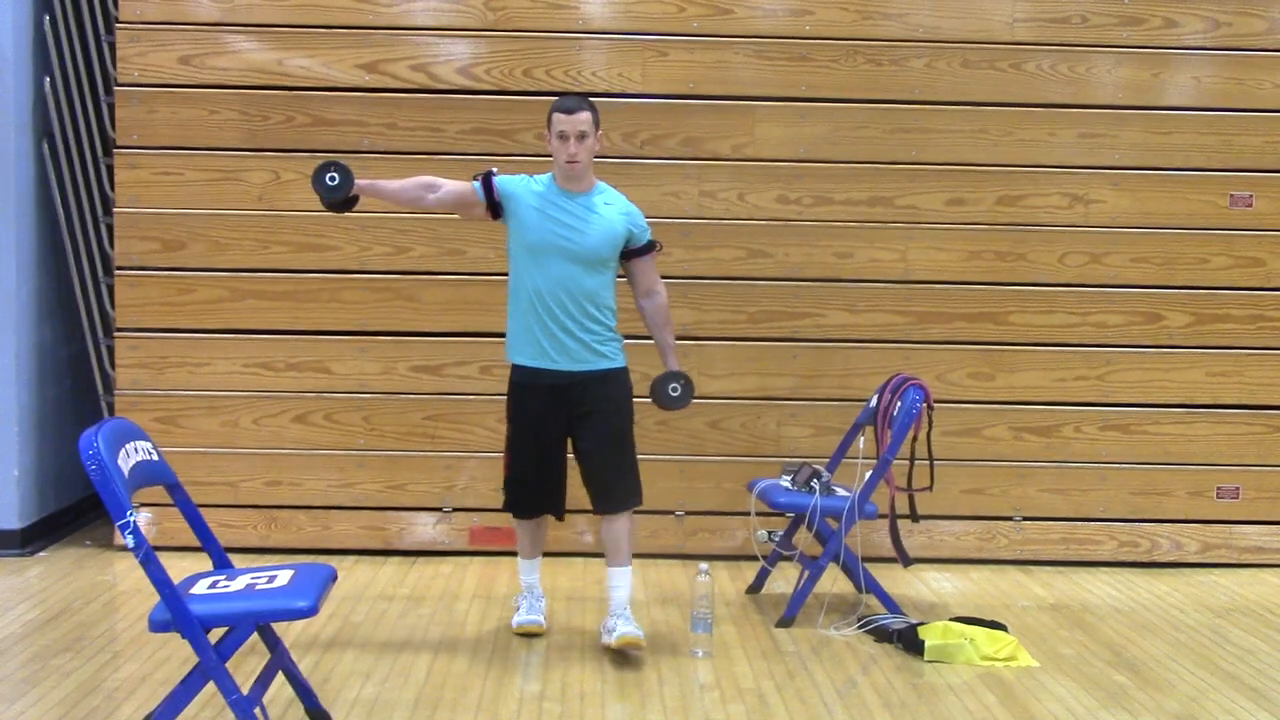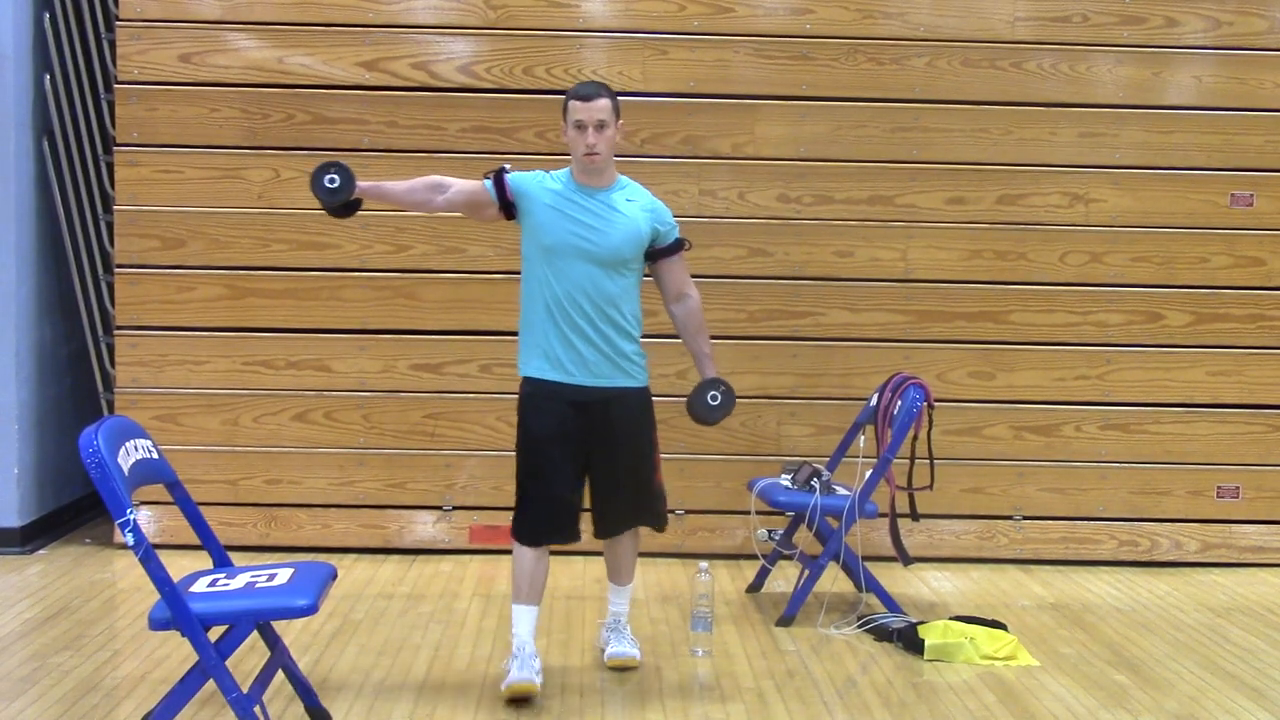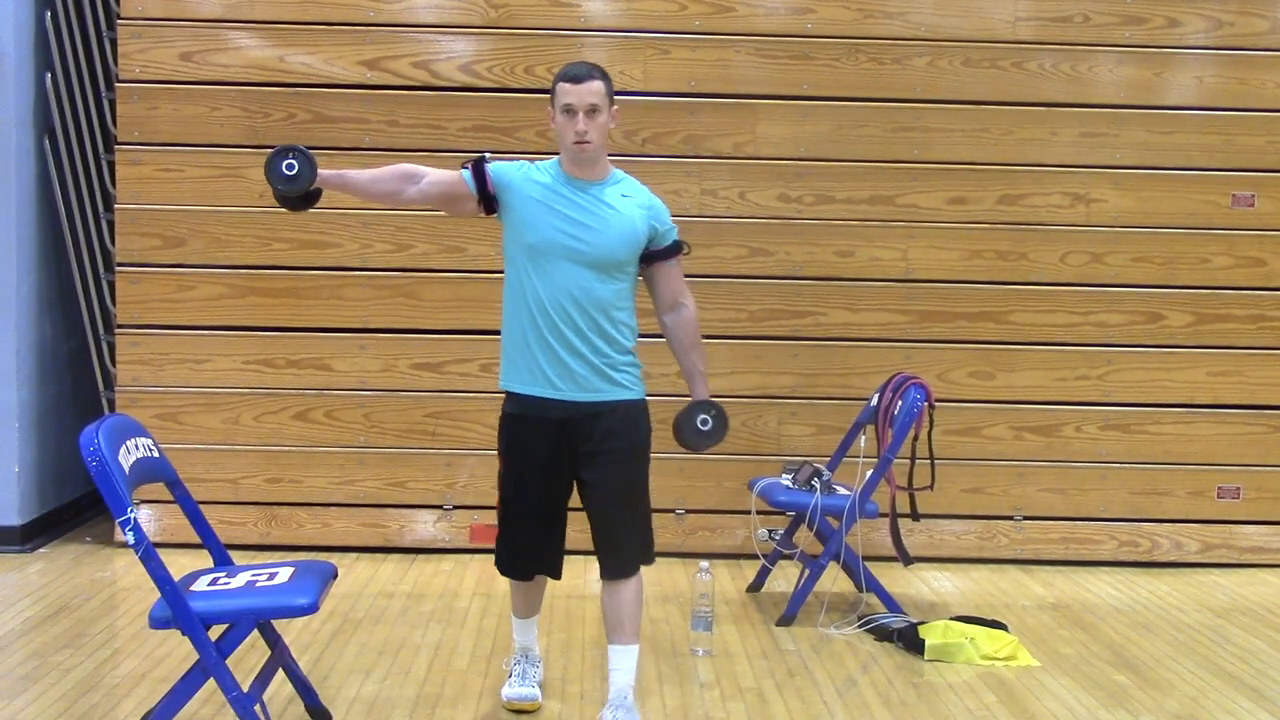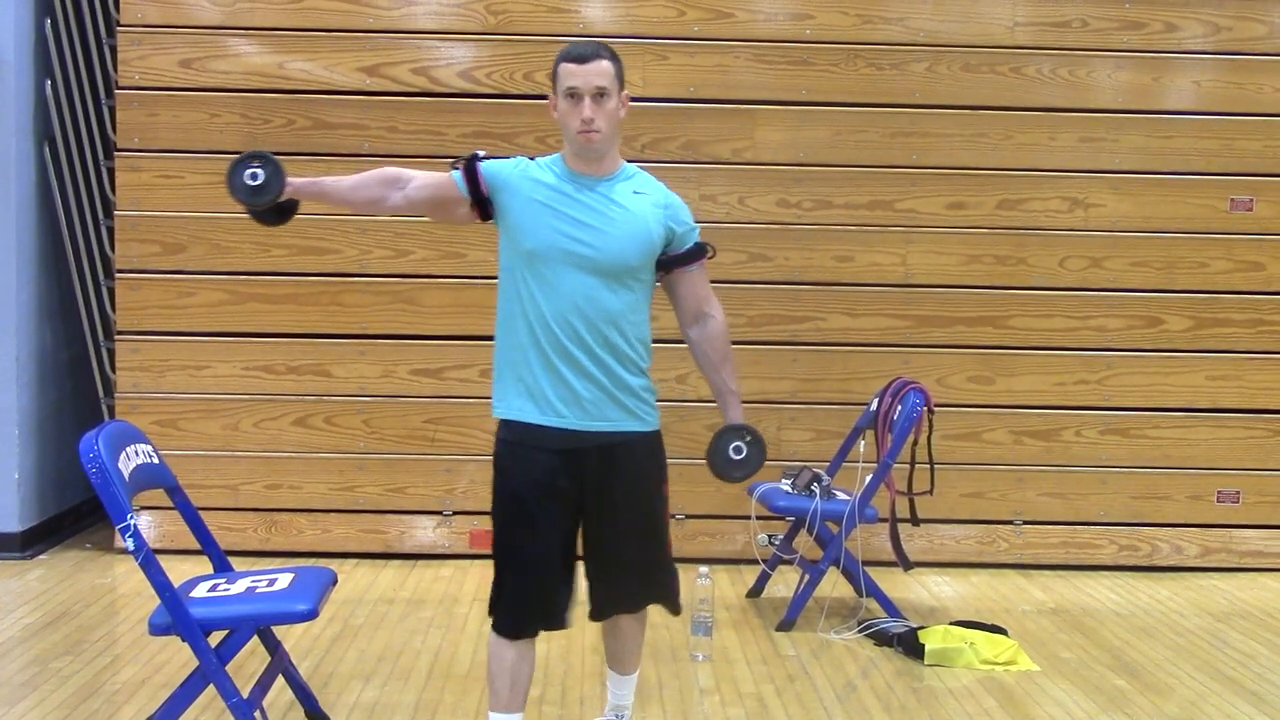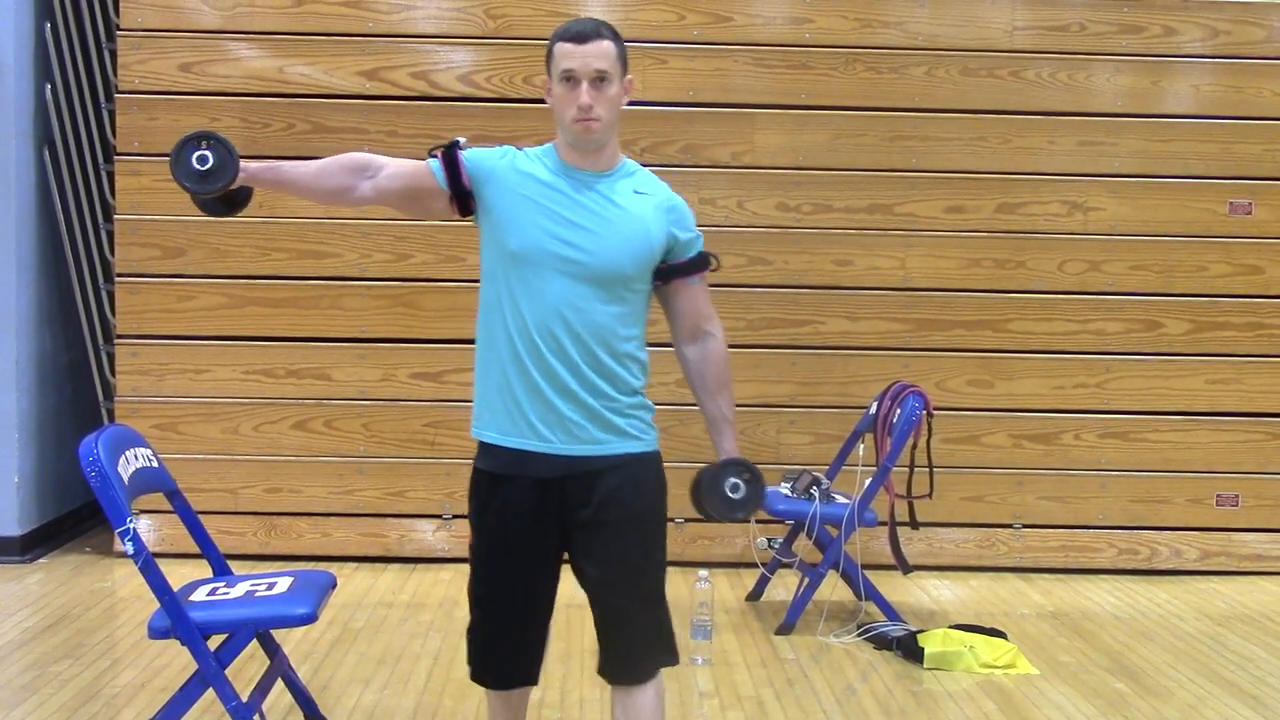
dt=0.7s
person 1, frame 1
left shoulder: (625, 215)
right shoulder: (516, 193)
left elbow: (650, 294)
right elbow: (435, 193)
left wrist: (671, 362)
right wrist: (363, 186)
left hip: (603, 374)
right hip: (533, 373)
left knee: (616, 495)
right knee: (530, 494)
left ankle: (619, 612)
right ankle: (531, 593)
person 1, frame 2
left shoulder: (649, 210)
right shoulder: (531, 191)
left elbow: (681, 297)
right elbow: (442, 193)
left wrist: (708, 370)
right wrist: (362, 188)
left hip: (622, 388)
right hip: (548, 387)
left knee: (624, 516)
right knee: (536, 522)
left ankle: (616, 622)
right ankle: (523, 652)
person 1, frame 3
left shoulder: (646, 209)
right shoulder: (515, 183)
left elbow: (676, 306)
right elbow: (415, 184)
left wrist: (699, 391)
right wrist: (324, 178)
left hip: (616, 405)
right hip: (532, 402)
left knee: (622, 554)
right knee: (526, 550)
right ankle: (526, 657)
person 1, frame 4
left shoulder: (663, 207)
right shoulder: (512, 183)
left elbow: (702, 318)
right elbow: (400, 189)
left wrist: (733, 413)
right wrist: (298, 187)
left hip: (627, 434)
right hip: (530, 434)
left knee: (628, 592)
right knee: (522, 605)
person 1, frame 5
left shoulder: (664, 209)
right shoulder: (496, 175)
left elbow: (700, 337)
right elbow: (368, 178)
left wrist: (727, 448)
right wrist: (249, 172)
left hip: (622, 461)
right hip: (512, 457)
left knee: (637, 651)
right knee: (505, 645)
